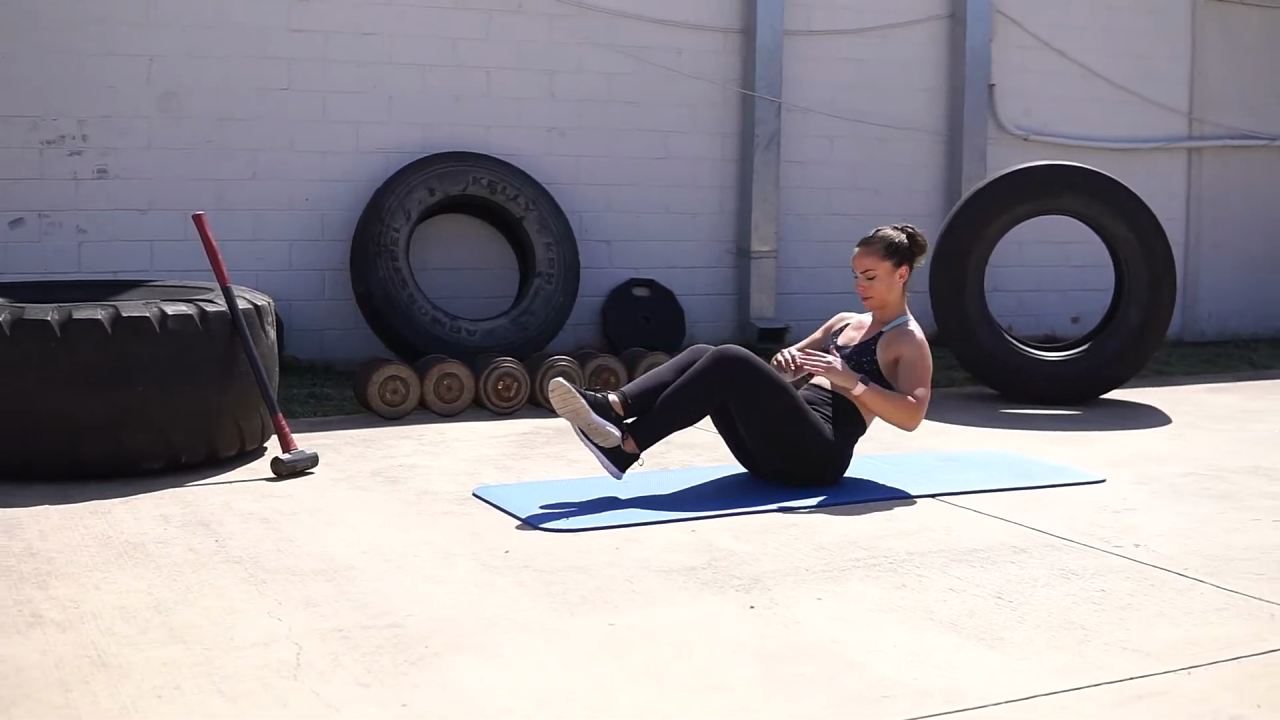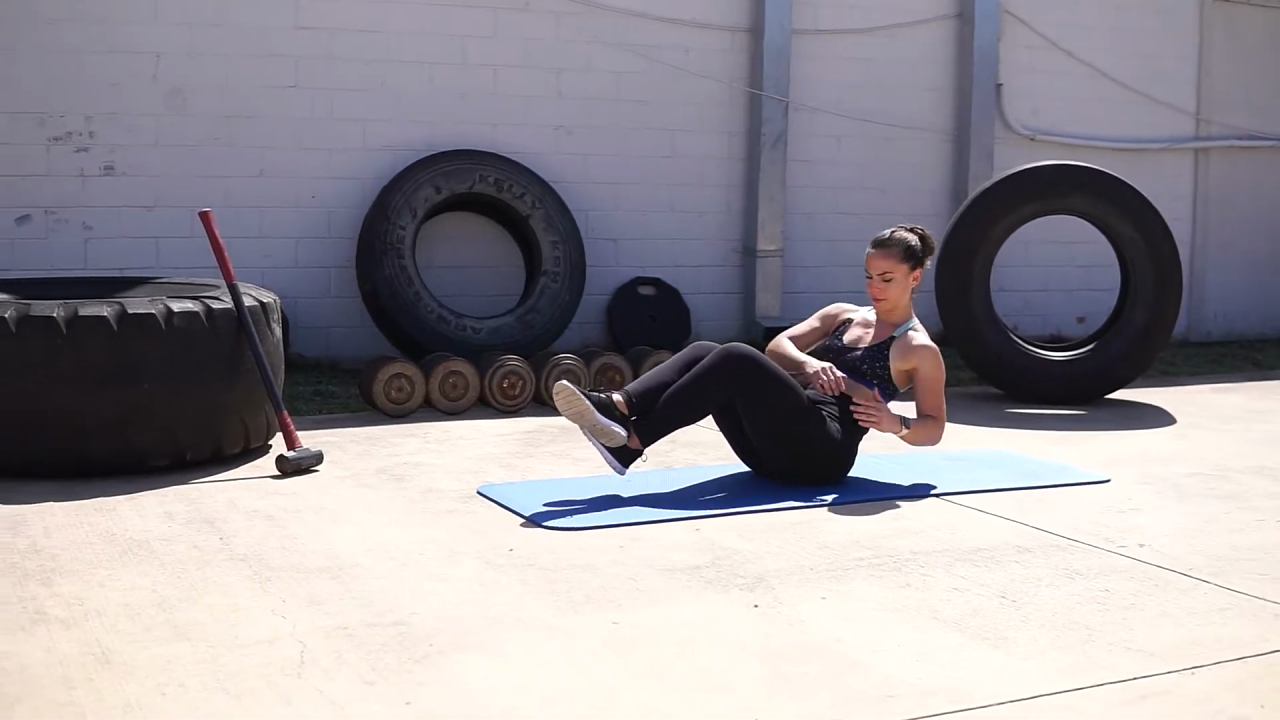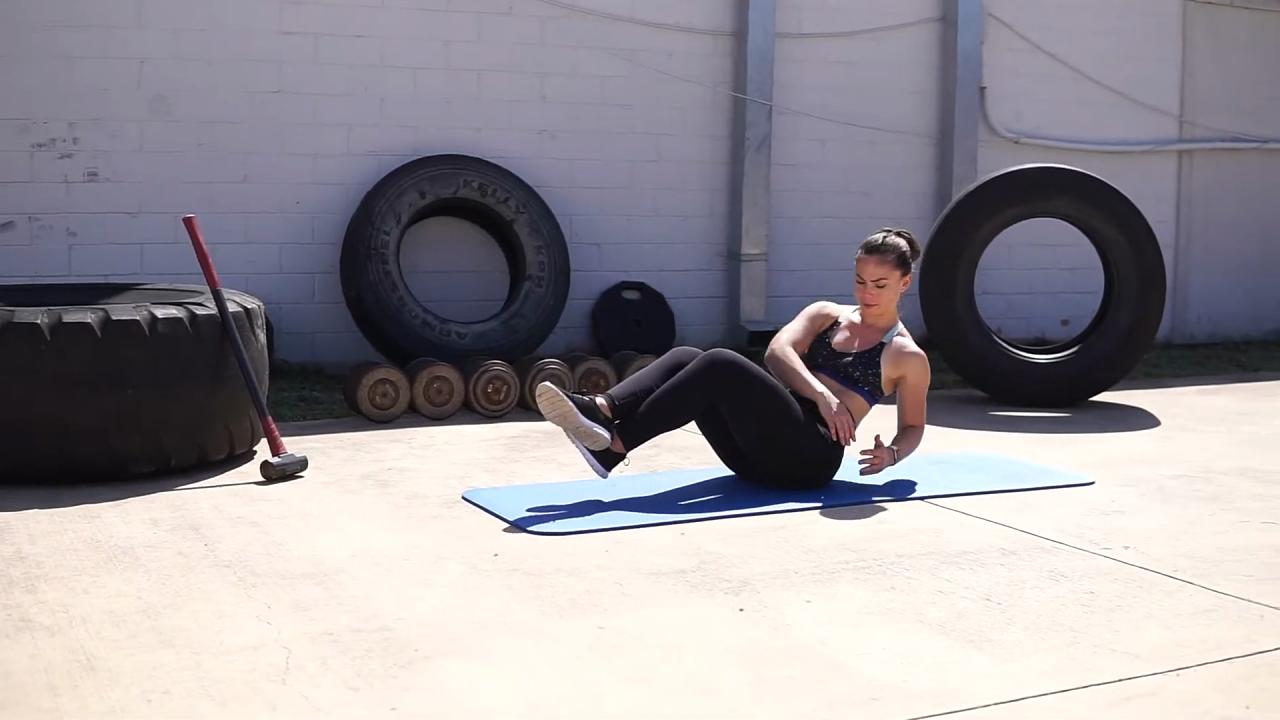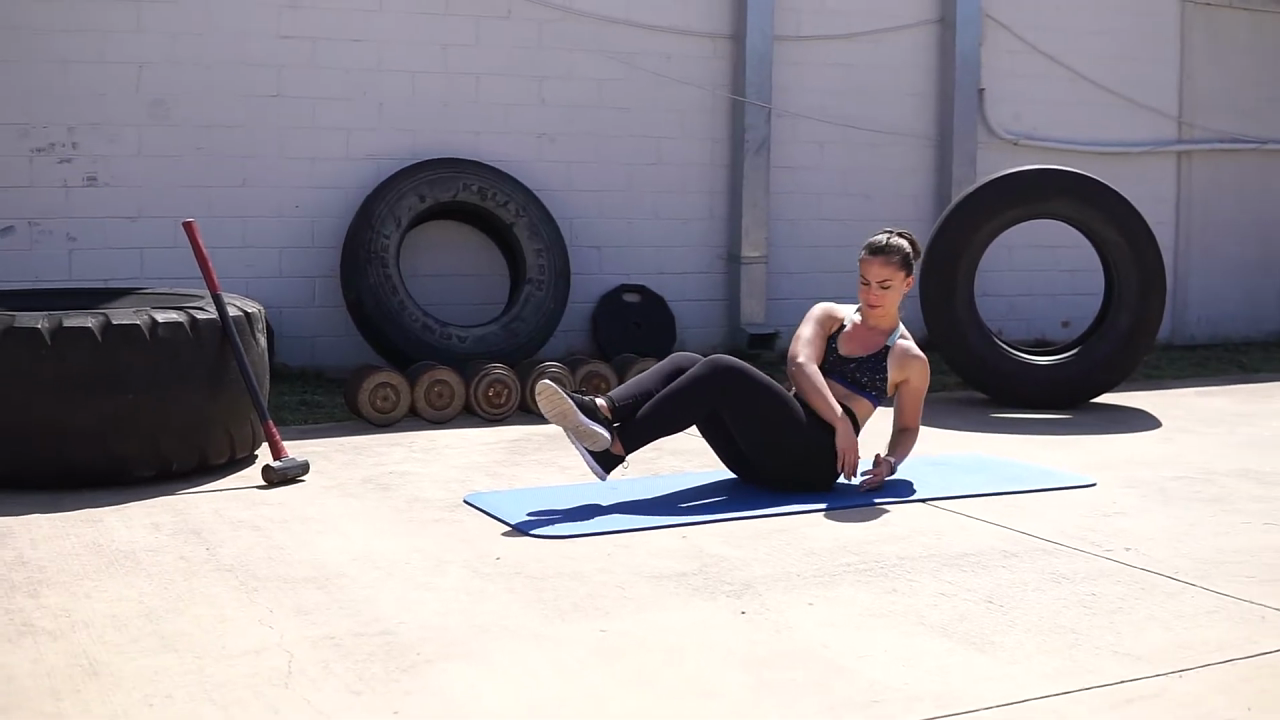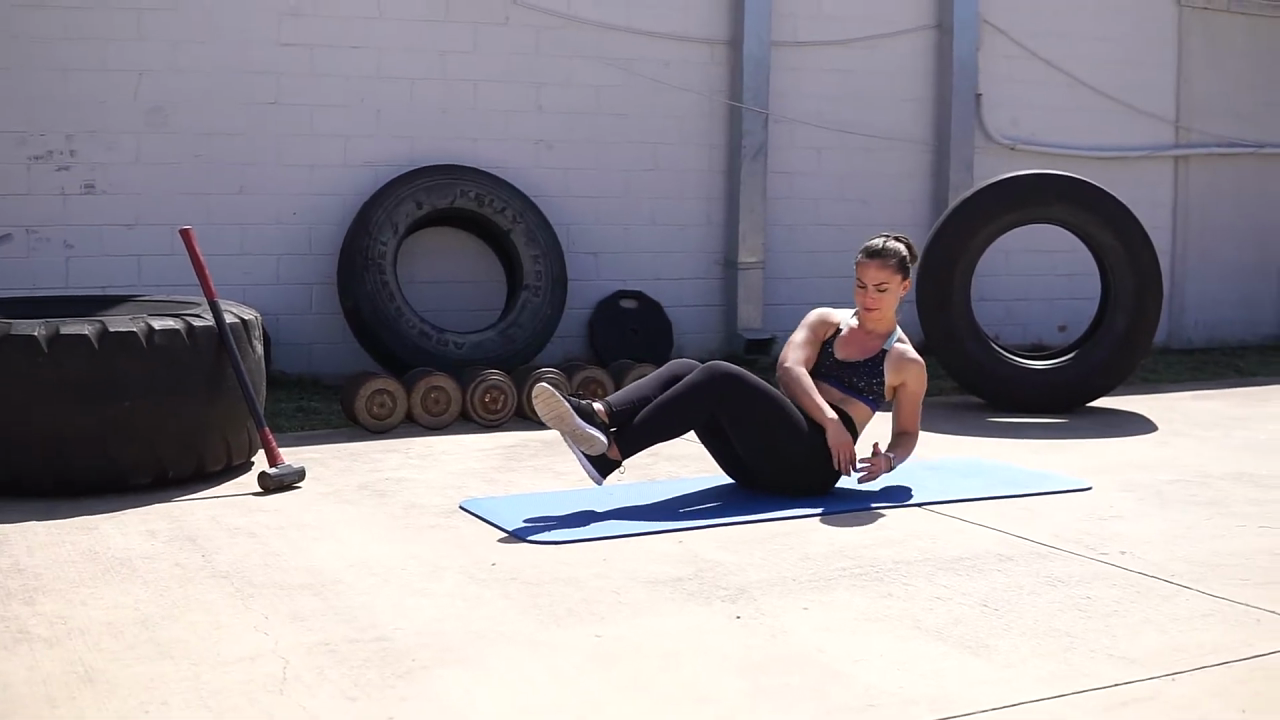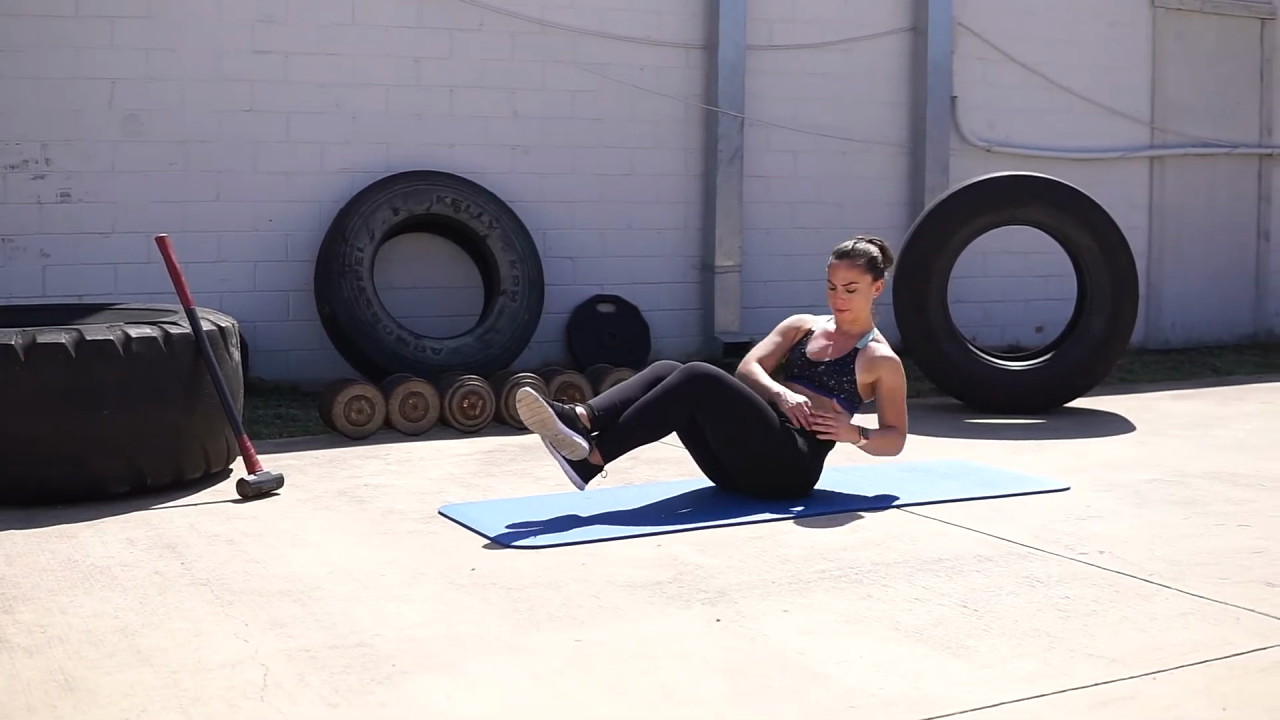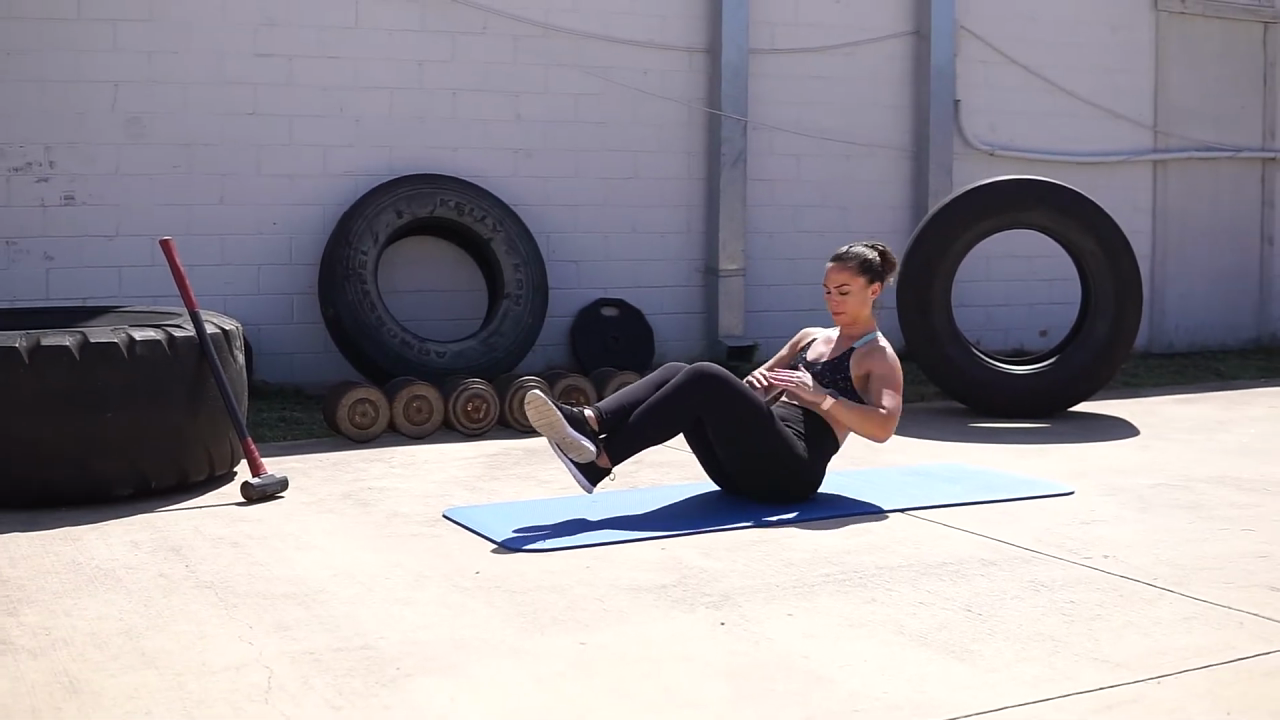
dt=0.1s
person 1, frame 1
left shoulder: (909, 342)
right shoulder: (847, 322)
left elbow: (910, 415)
right elbow: (797, 367)
left wrist: (848, 379)
right wrist: (789, 357)
left hip: (817, 452)
right hip: (774, 449)
left knee: (730, 360)
right knee: (701, 355)
left ankle: (628, 445)
right ankle: (611, 407)
person 1, frame 2
left shoulder: (920, 349)
right shoulder: (843, 315)
left elbow: (933, 427)
right elbow: (777, 349)
left wrist: (892, 422)
right wrist: (808, 365)
left hip: (821, 451)
right hip: (775, 449)
left knee: (735, 358)
right knee: (703, 353)
left ankle: (632, 440)
right ankle: (615, 406)
person 1, frame 3
left shoulder: (907, 355)
right shoulder: (827, 315)
left elbow: (913, 428)
right elbow: (778, 353)
left wrist: (890, 454)
right wrist: (822, 395)
left hip: (808, 455)
right hip: (759, 453)
left knee: (720, 365)
right knee: (685, 358)
left ankle: (615, 444)
right ankle: (599, 409)
person 1, frame 4
left shoulder: (910, 358)
right shoulder: (828, 315)
left elbow: (907, 430)
right elbow: (800, 365)
left wrist: (889, 462)
right wrist: (838, 420)
left hip: (810, 457)
right hip: (762, 455)
left knee: (722, 370)
right knee: (685, 363)
left ankle: (613, 446)
right ankle: (599, 411)
person 1, frame 5
left shoulder: (907, 362)
right shoulder: (825, 321)
left elbow: (906, 434)
right elbow: (789, 369)
left wrist: (888, 460)
right wrist: (830, 421)
left hip: (808, 462)
right hip: (759, 460)
left knee: (719, 377)
right knee: (684, 371)
left ankle: (610, 452)
right ankle: (596, 416)
person 1, frame 6
left shoulder: (881, 360)
right shoulder: (803, 327)
left elbow: (894, 438)
right elbow: (748, 368)
left wrist: (857, 436)
right wrist: (784, 397)
left hip: (788, 465)
right hip: (741, 463)
left knee: (700, 379)
right knee: (667, 372)
left ankle: (593, 456)
right ankle: (579, 420)
person 1, frame 7
left shoulder: (879, 357)
right shoulder: (813, 337)
left elbow: (883, 426)
right elbow: (760, 379)
left wrist: (817, 395)
right wrist: (757, 383)
left hip: (789, 469)
right hip: (745, 466)
left knee: (705, 377)
right knee: (675, 374)
left ankle: (600, 460)
right ankle: (587, 422)
